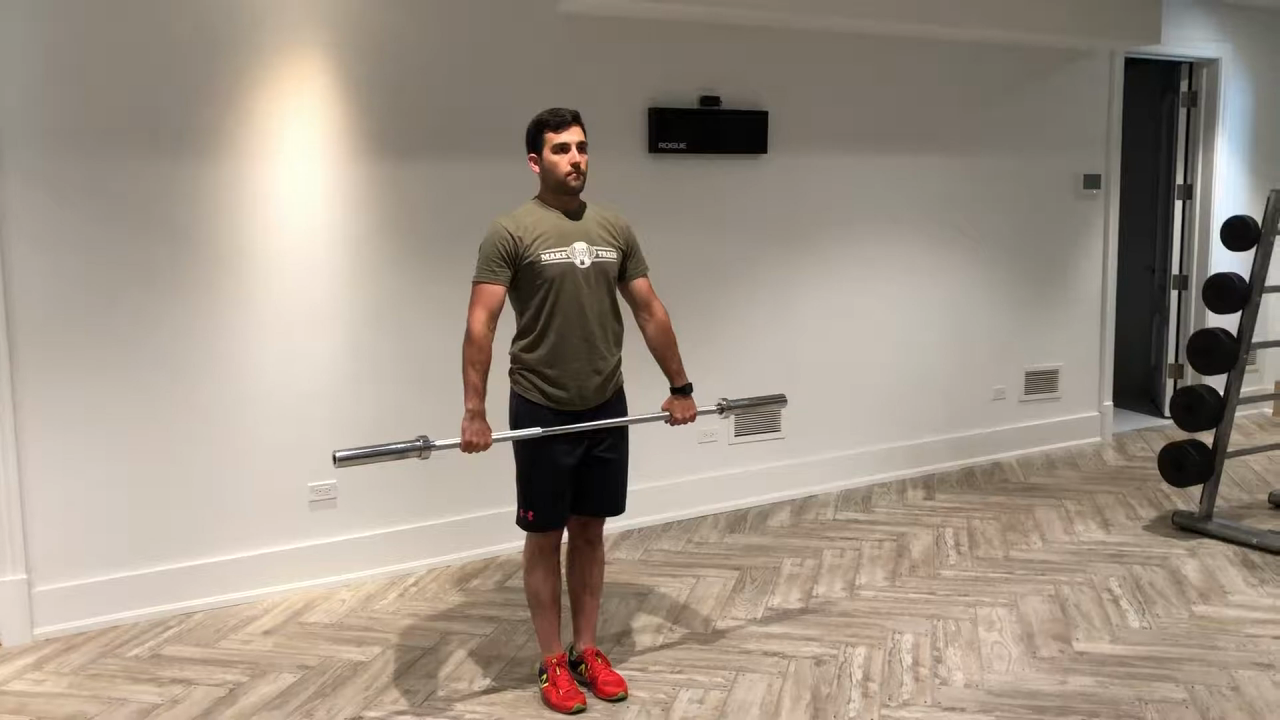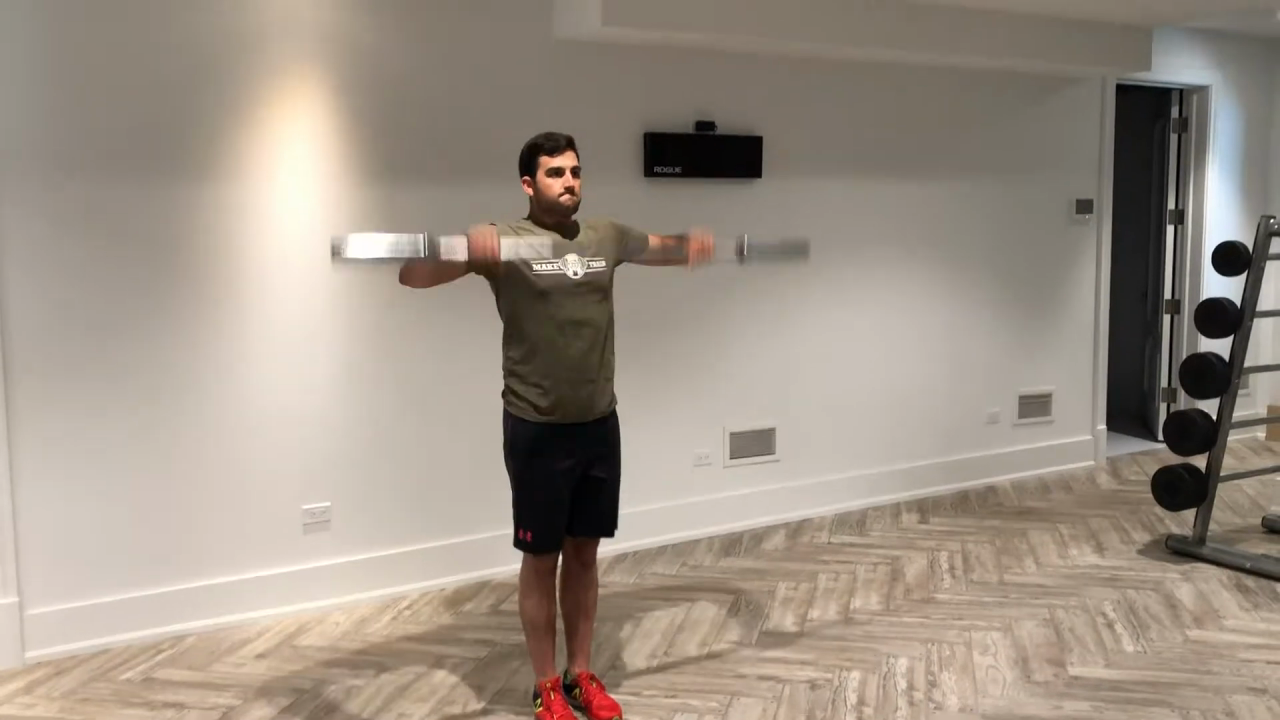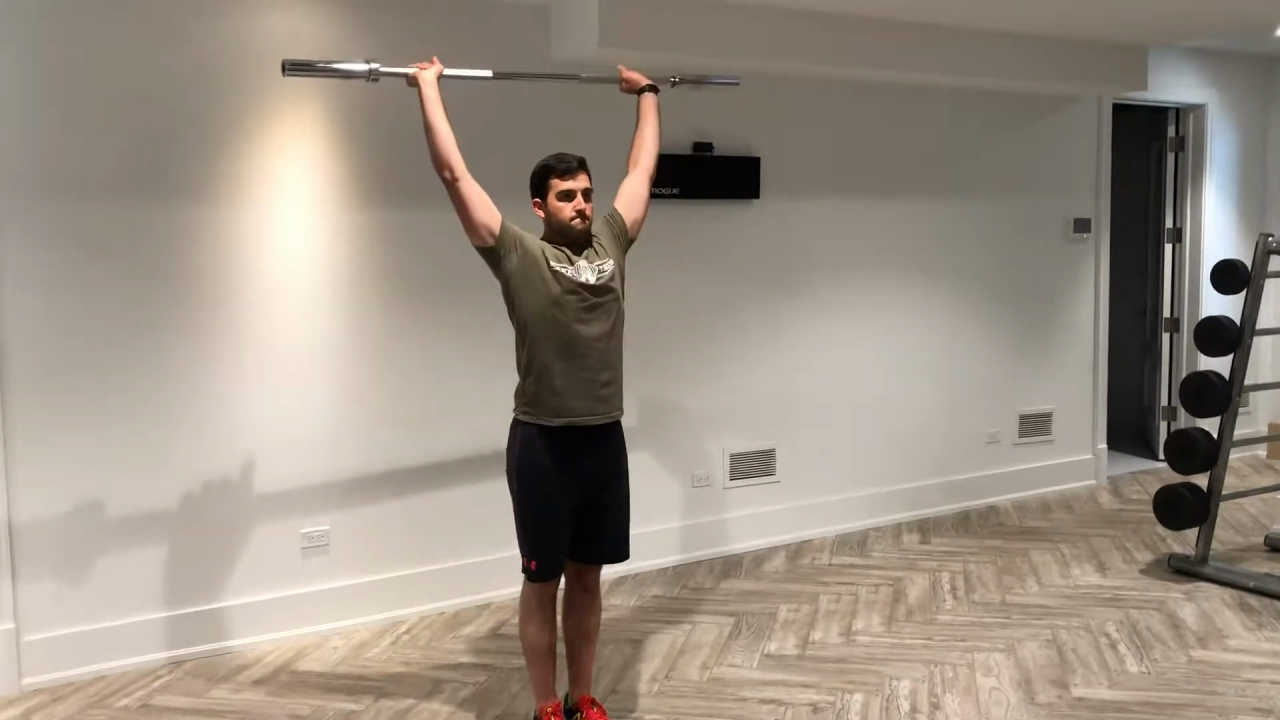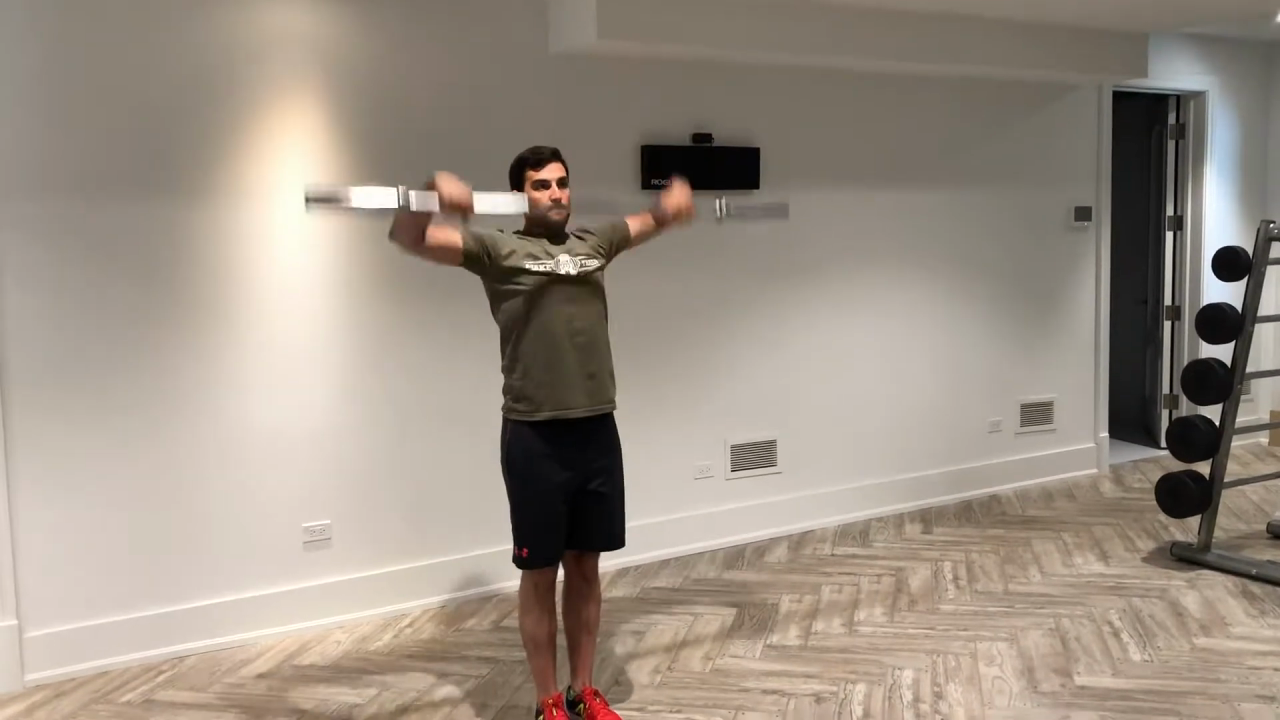
dt=0.7s
person 1, frame 1
left shoulder: (615, 228)
right shoulder: (511, 232)
left elbow: (650, 311)
right elbow: (480, 324)
left wrist: (680, 387)
right wrist: (474, 411)
left hip: (606, 405)
right hip: (541, 409)
left knee: (590, 531)
right knee: (545, 536)
left ankle: (587, 650)
right ankle: (552, 662)
person 1, frame 2
left shoulder: (607, 235)
right shoulder: (506, 241)
left elbow: (667, 248)
right elbow: (412, 272)
left wrist: (691, 244)
right wrist: (462, 250)
left hip: (599, 423)
right hip: (537, 428)
left knee: (584, 552)
right knee: (542, 558)
person 1, frame 3
left shoulder: (612, 242)
right shoulder: (516, 253)
left elbow: (643, 168)
right elbow: (454, 173)
left wrist: (645, 94)
right wrist: (428, 88)
left hip: (605, 439)
right hip: (543, 443)
left knee: (588, 578)
right knee: (543, 582)
person 1, frame 4
left shoulder: (595, 242)
right shoulder: (497, 250)
left elbow: (652, 217)
right elbow: (407, 237)
left wrist: (674, 199)
right wrist: (436, 194)
left hip: (598, 431)
right hip: (533, 437)
left knee: (585, 564)
right knee: (541, 572)
